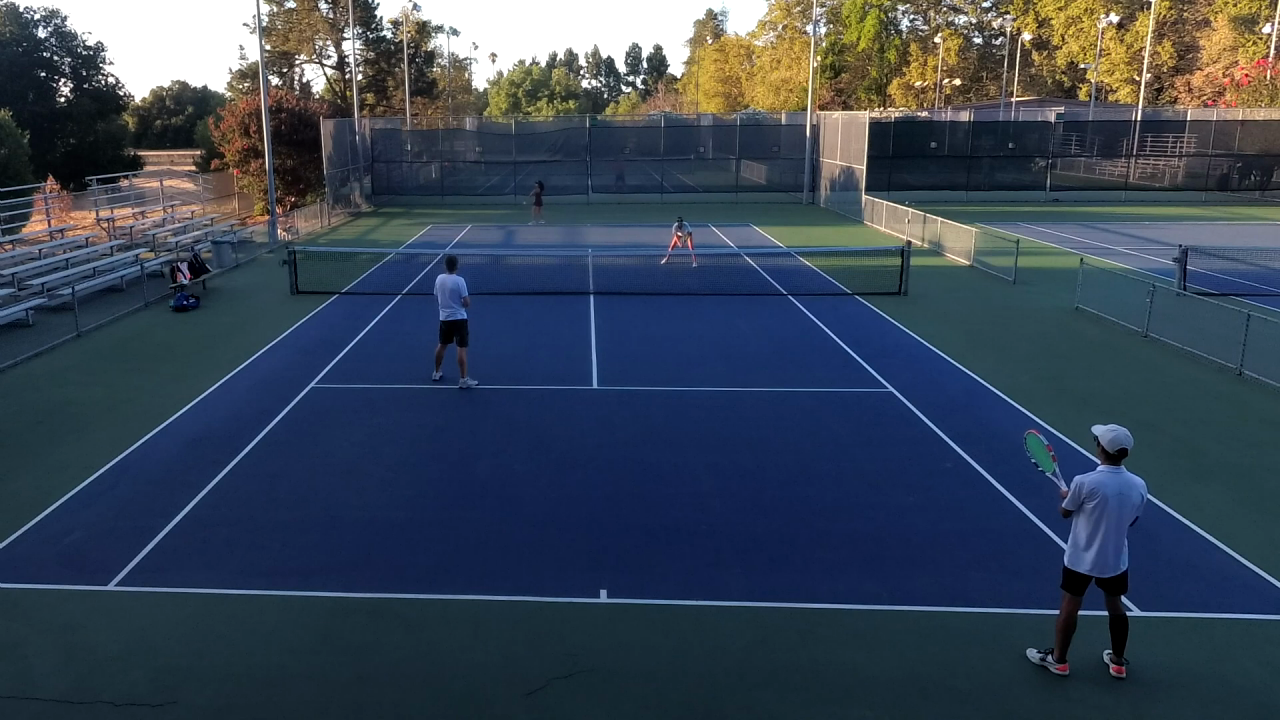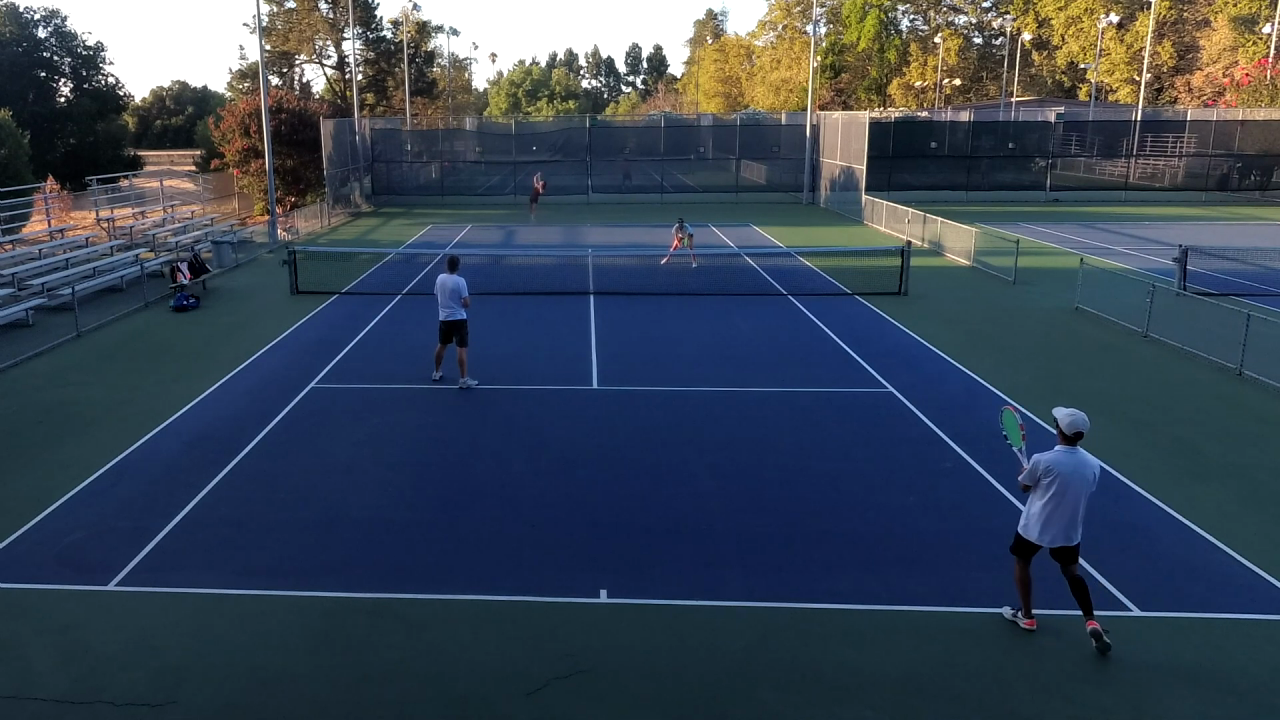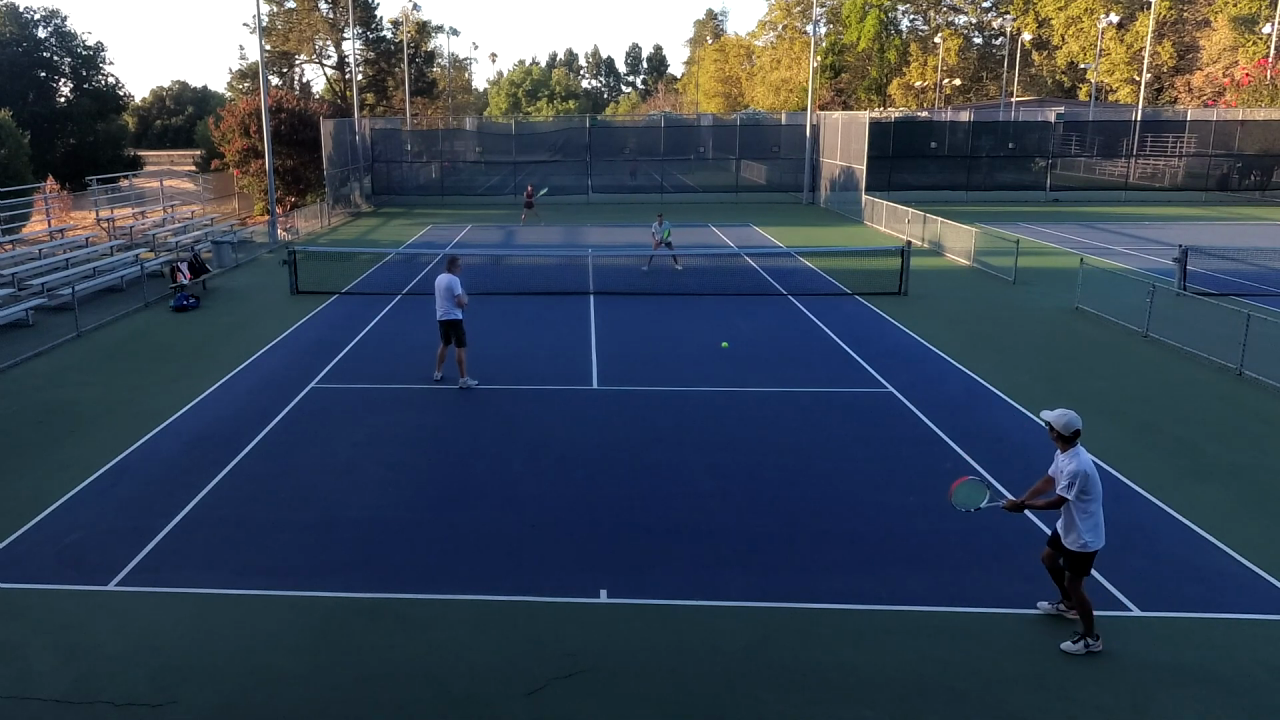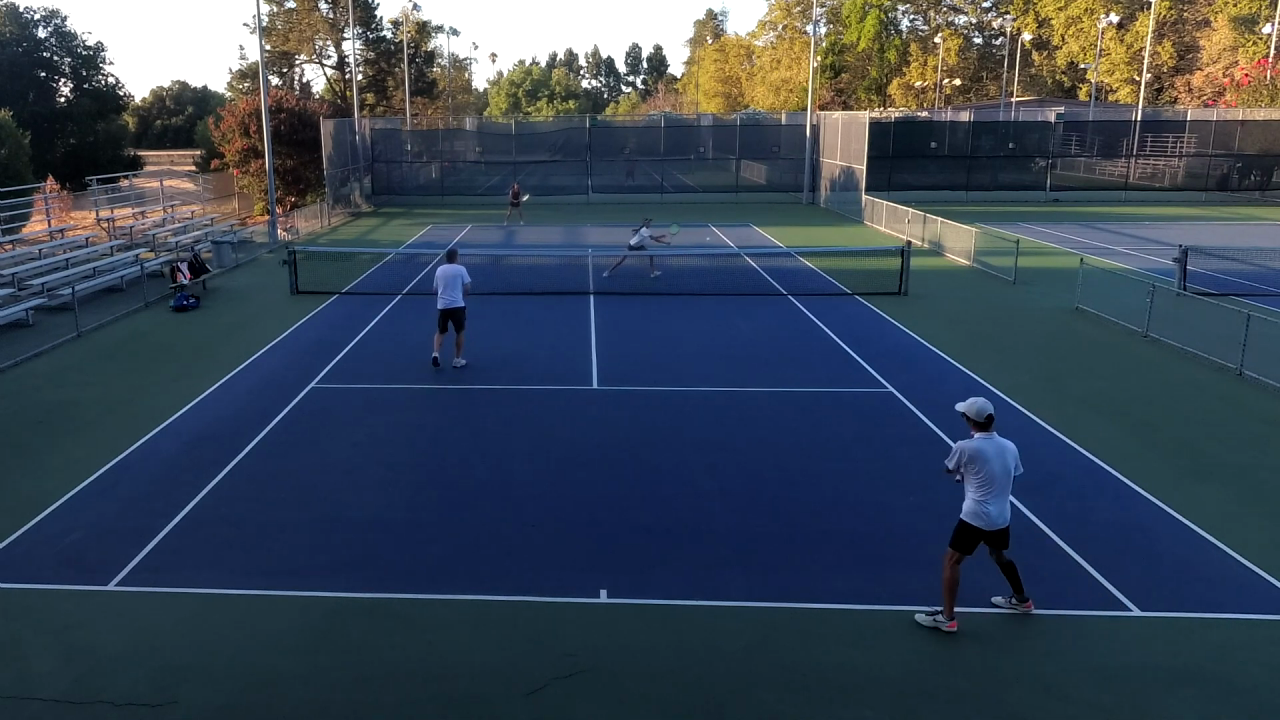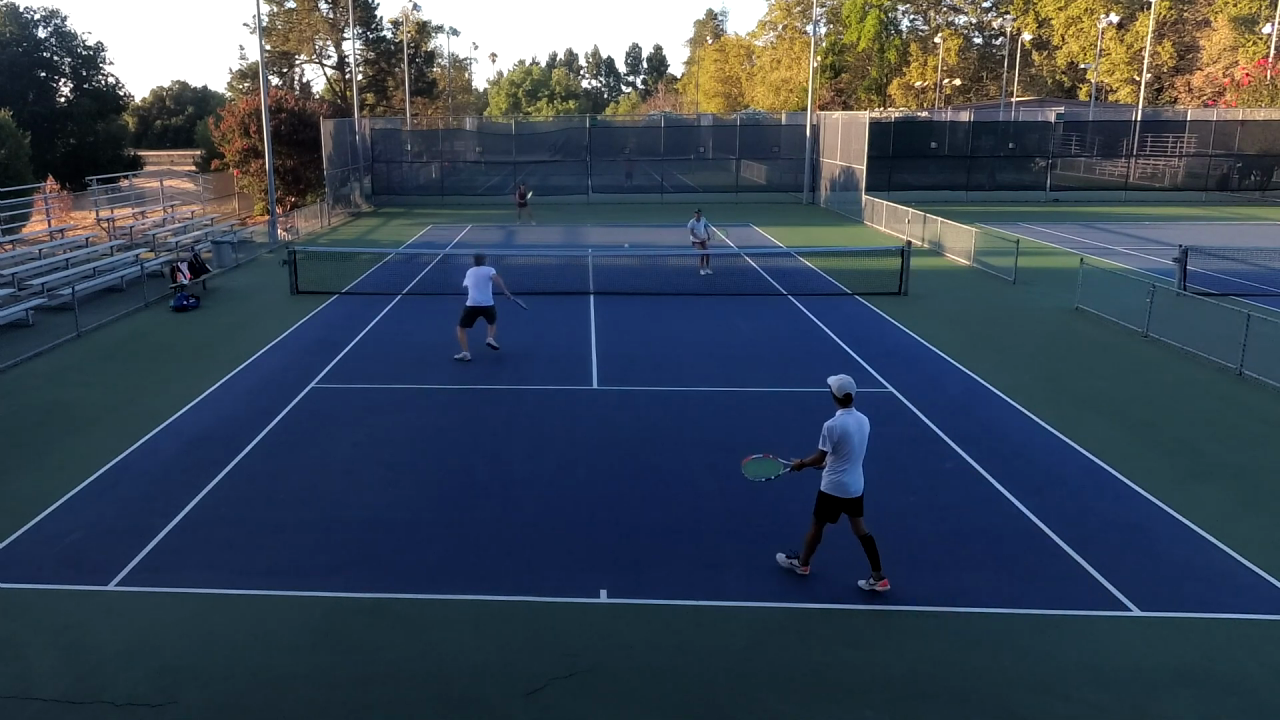
dt=1s
person 1, frame 1
left shoulder: (1085, 483)
right shoulder: (1139, 486)
left elbow: (1065, 512)
right elbow: (1131, 520)
left wrist: (1065, 496)
left hip: (1082, 557)
right hip: (1116, 558)
left knee: (1070, 606)
right knee: (1115, 606)
left ankle: (1059, 659)
right ankle: (1118, 661)
person 1, frame 2
left shoulder: (1042, 460)
right shoulder: (1092, 465)
left elbow: (1024, 487)
right elbow: (1084, 492)
left wrist: (1027, 473)
left hip: (1035, 527)
right hip: (1070, 531)
left knee: (1022, 563)
right knee: (1071, 571)
left ankle: (1026, 615)
right ankle: (1092, 623)
person 1, frame 3
left shoulder: (1076, 467)
right shoulder: (1065, 454)
left elbow: (1056, 502)
right elbow: (1048, 481)
left wrist: (1021, 505)
right wrist: (1023, 500)
left hip: (1082, 536)
right hip: (1069, 527)
left knee: (1073, 585)
right knee: (1048, 558)
left ankle: (1090, 637)
right ankle: (1068, 605)
person 1, frame 4
left shoulder: (965, 448)
right shoulder: (1010, 448)
left elbow: (949, 470)
left hip: (975, 516)
right hip: (1001, 517)
left knee: (951, 562)
right knee: (999, 556)
left ankle: (947, 616)
right ankle: (1021, 599)
person 1, frame 5
left shoulder: (833, 425)
right shoulder: (863, 420)
left elbow: (820, 459)
left wrist: (801, 463)
left hip: (834, 487)
right hip: (856, 486)
left knee: (816, 526)
right knee: (860, 528)
left ankle: (802, 563)
right ankle: (878, 577)
